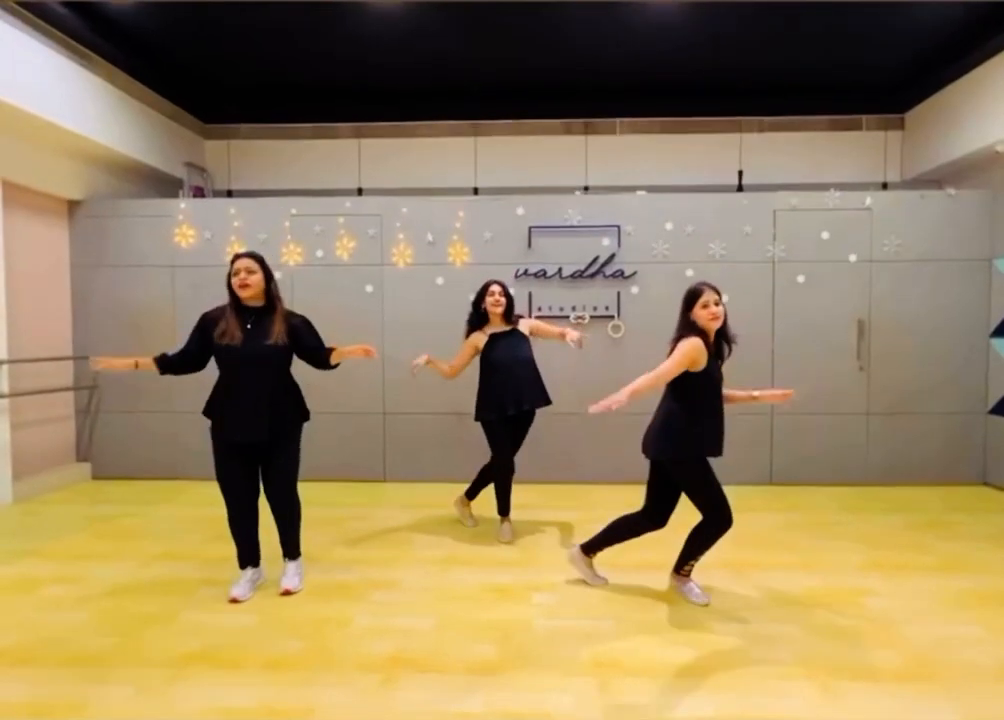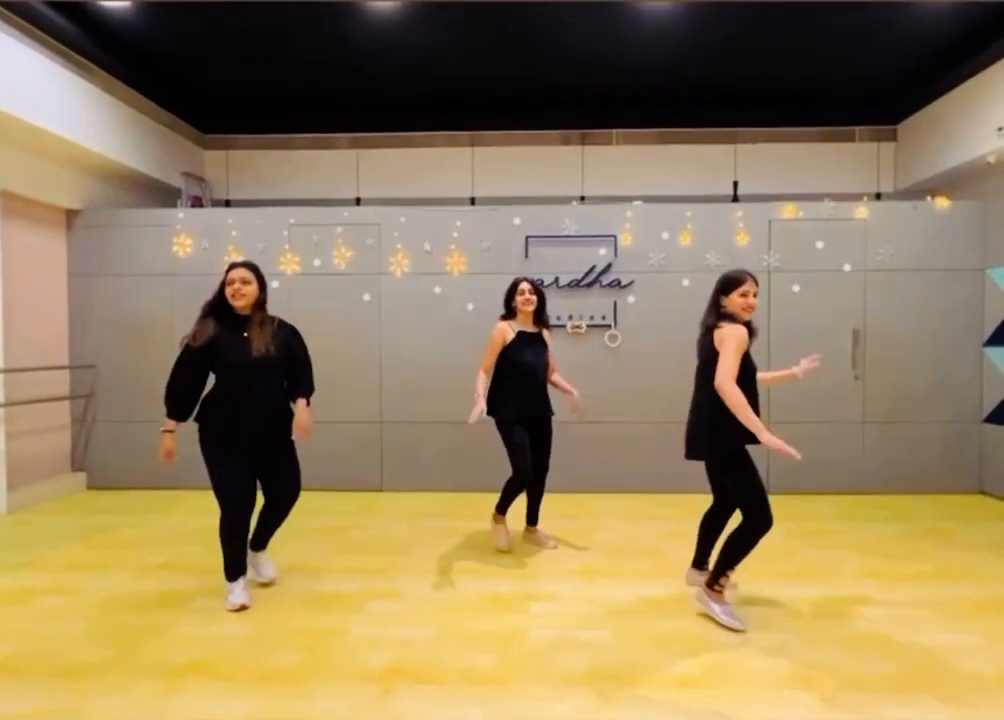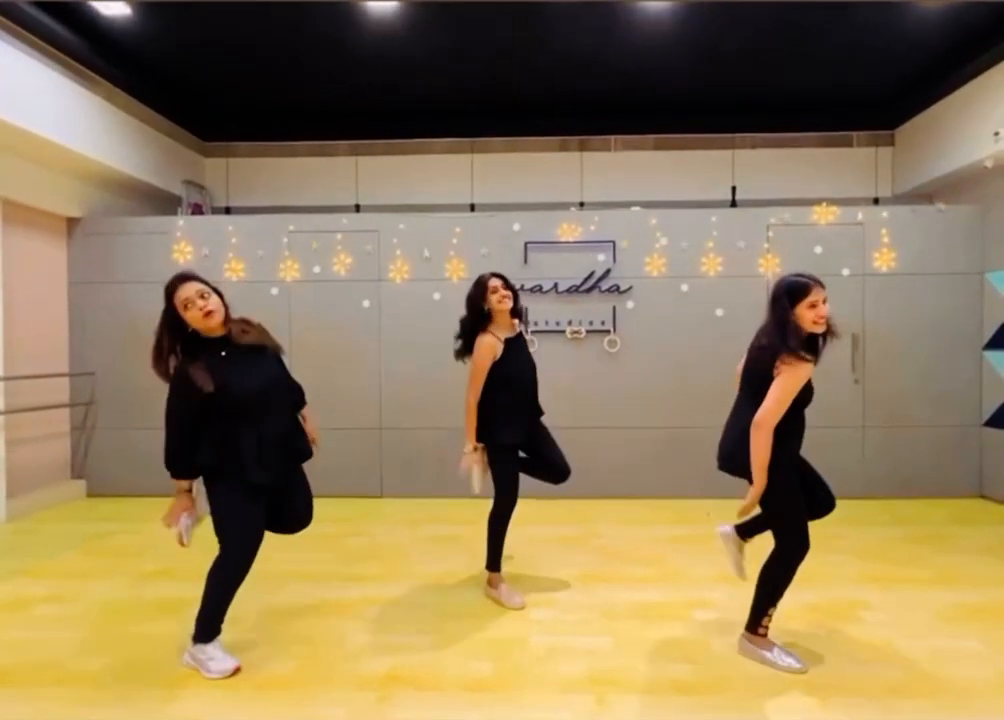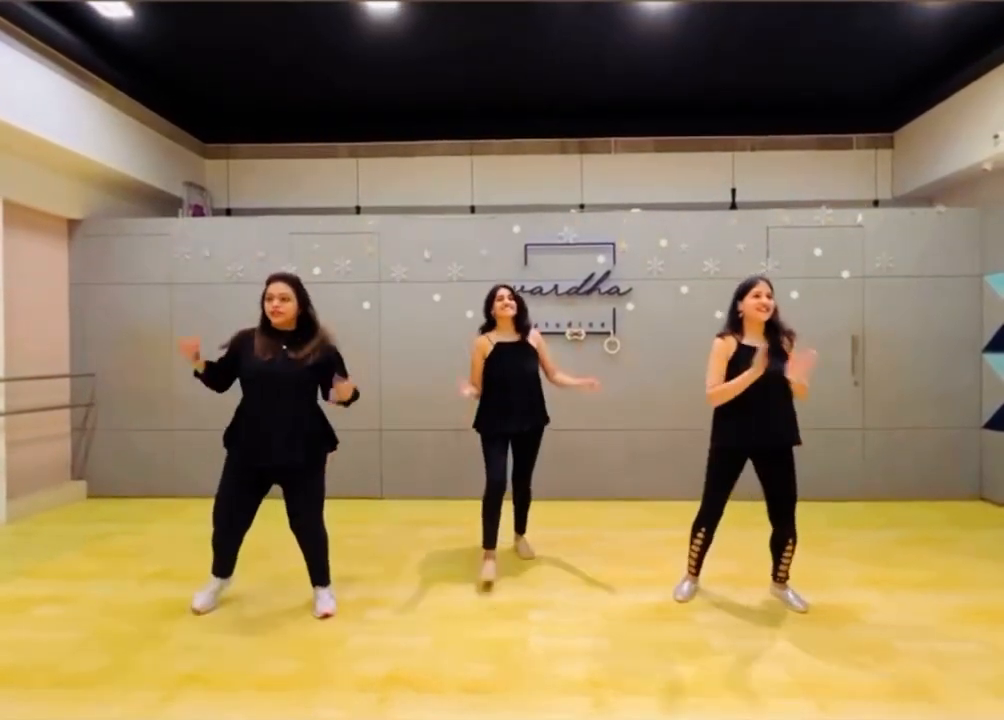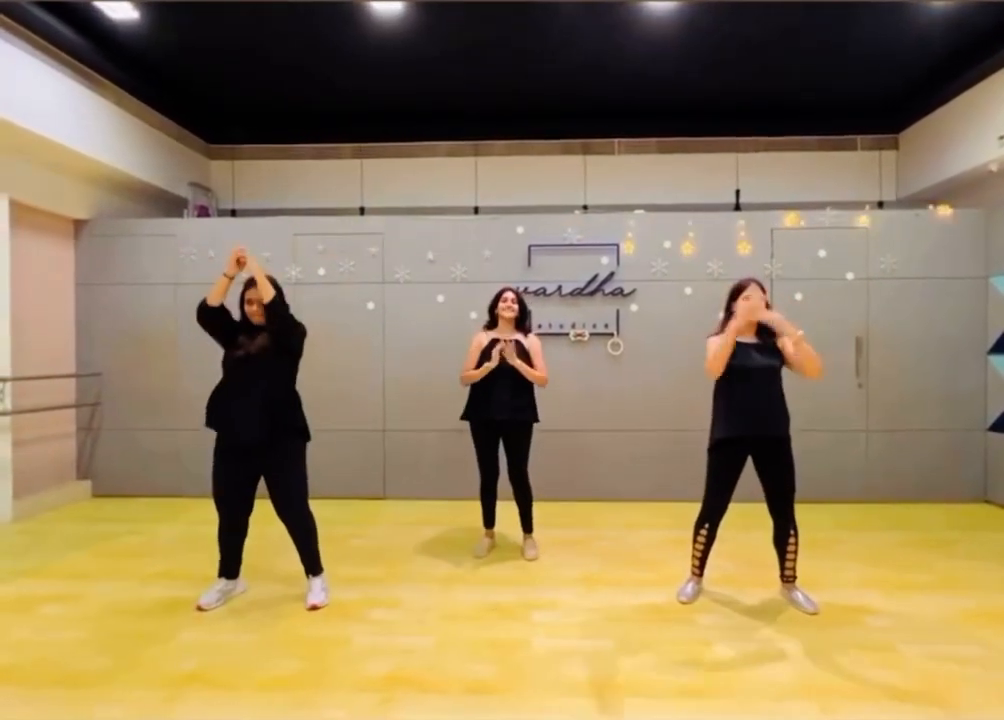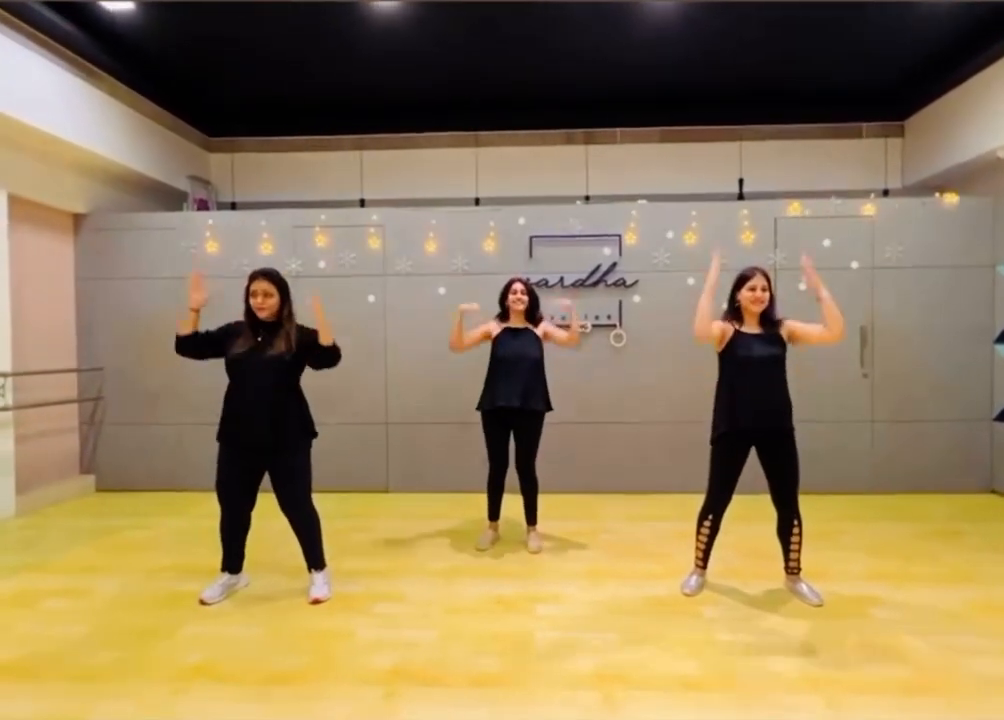
dt=0.7s
person 1, frame 1
left shoulder: (290, 323)
right shoulder: (215, 322)
left elbow: (319, 355)
right elbow: (187, 361)
left wrist: (346, 351)
right wrist: (134, 363)
left hip: (280, 424)
right hip: (230, 425)
left knee: (282, 493)
right knee: (239, 498)
left ankle: (293, 562)
right ankle: (250, 569)
person 1, frame 2
left shoulder: (281, 332)
right shoulder: (208, 333)
left elbow: (301, 375)
right elbow: (183, 385)
left wrist: (302, 406)
right wrist: (169, 429)
left hip: (273, 432)
right hip: (224, 435)
left knee: (285, 493)
right knee: (237, 506)
left ankle: (257, 550)
right ankle: (235, 579)
person 1, frame 3
left shoulder: (255, 337)
right shoulder: (191, 367)
left elbow: (284, 383)
right elbow: (182, 430)
left wrist: (305, 417)
right wrist: (183, 490)
left hip: (280, 456)
right hip: (232, 469)
left knee: (297, 515)
right knee: (239, 549)
left ankle: (227, 526)
right ankle: (202, 644)
person 1, frame 4
left shoulder: (318, 346)
right shoulder: (246, 342)
left elbow: (338, 390)
right elbow: (220, 381)
left wrist: (348, 391)
right wrist: (197, 361)
left hip: (302, 450)
right hip: (249, 447)
left knee: (307, 521)
right knee: (228, 516)
left ankle: (322, 588)
right ankle: (219, 579)
person 1, frame 5
left shoulder: (290, 334)
right shoulder: (234, 335)
left elbow: (276, 310)
right elbow: (207, 313)
left wrist: (256, 269)
right wrist: (230, 272)
left hip: (281, 438)
right hip: (234, 438)
left knee: (294, 509)
right knee: (231, 511)
left ankle: (316, 577)
right ankle: (229, 579)
person 1, frame 6
left shoulder: (297, 337)
right shoulder: (234, 335)
left elbow: (328, 357)
right elbow: (187, 346)
left wrist: (322, 318)
right wrist: (193, 308)
left hip: (287, 437)
right hip: (238, 437)
left knee: (297, 505)
right knee: (233, 506)
left ankle: (318, 573)
right ankle: (231, 574)
person 2, frame 1
left shoulder: (711, 347)
right shoulder: (693, 346)
left elbow: (713, 393)
right elbow: (656, 377)
left wrist: (758, 396)
right wrist: (621, 395)
left hip: (676, 444)
right hip: (676, 445)
left knee: (654, 516)
right knee: (719, 516)
left ankle: (584, 552)
right ankle: (681, 576)
person 2, frame 2
left shoulder: (719, 331)
right shoulder: (734, 331)
left elbow: (745, 380)
right elbow: (724, 385)
left wrist: (793, 372)
right wrist: (762, 433)
left hip: (712, 432)
right hip: (720, 434)
left knee: (727, 501)
right knee: (759, 517)
left ankle: (699, 569)
right ankle: (712, 591)
person 2, frame 3
left shoulder: (768, 337)
right shoulder: (797, 362)
left elbow: (743, 374)
right elbow: (763, 424)
right wrist: (760, 484)
left hip: (757, 447)
right hip: (766, 455)
left knee: (821, 502)
right knee: (793, 543)
left ankle: (739, 533)
right ankle: (755, 637)
person 2, frame 4
left shoulder: (784, 341)
right shoulder: (725, 344)
left elbow: (800, 393)
right elbow: (715, 396)
left wrist: (797, 376)
right wrist: (752, 374)
left hip: (775, 441)
right hip: (730, 440)
left knee: (784, 518)
right knee: (711, 512)
left ankle: (780, 582)
right ankle: (691, 576)
person 2, frame 5
left shoulder: (777, 341)
right shoulder: (721, 340)
left elbow: (814, 371)
right elbow: (713, 369)
left wrist: (790, 330)
right wrist: (738, 321)
left hip: (773, 436)
right hip: (730, 435)
left knee: (784, 513)
right knee: (712, 510)
left ankle: (789, 584)
right ankle: (695, 578)
person 2, frame 6
left shoulder: (782, 330)
right shoulder: (725, 330)
left elbow: (835, 333)
right elbow: (701, 331)
left wrist: (820, 289)
right wrist: (710, 283)
left hip: (777, 430)
right hip: (733, 430)
left knee: (788, 506)
right knee: (716, 501)
left ankle: (795, 577)
right ankle: (698, 569)
person 3, frame 1
left shoulder: (524, 325)
right shoulder: (478, 337)
left elbow: (559, 332)
right elbow: (451, 371)
left wrist: (570, 333)
right wrist: (429, 360)
left hip: (524, 407)
right hip: (494, 410)
left knee: (502, 462)
right knee: (504, 464)
left ankle: (465, 499)
right ankle: (504, 519)
person 3, frame 2
left shoulder: (542, 333)
right shoulder: (504, 329)
right elbow: (485, 370)
left wrist: (570, 390)
right wrist: (480, 398)
left hip: (539, 410)
right hip: (509, 409)
left knee: (540, 470)
right knee: (523, 471)
left ankle: (532, 528)
right ankle: (499, 516)
person 3, frame 3
left shoulder: (516, 328)
right shoulder: (486, 341)
right elbow: (473, 396)
right wrist: (471, 443)
left hip: (527, 420)
right hip: (499, 427)
left knee: (559, 470)
right knee: (506, 500)
left ankle: (493, 467)
right ankle: (494, 580)
person 3, frame 4
left shoulder: (533, 338)
right shoulder: (483, 343)
left elbow: (553, 376)
right elbow: (476, 385)
left wrist: (580, 383)
right wrist: (468, 391)
left hip: (530, 420)
right hip: (495, 423)
left knee: (522, 480)
right knee: (496, 484)
left ankle: (520, 537)
right ankle: (489, 555)
person 3, frame 5
left shoulder: (530, 340)
right shoulder: (482, 337)
left elbow: (542, 379)
right elbow: (465, 378)
left wrist: (514, 361)
right wrist: (491, 363)
left hip: (518, 416)
right hip: (484, 416)
left knee: (519, 475)
right knee: (488, 475)
left ankle: (528, 536)
right ankle: (489, 534)
person 3, frame 6
left shoulder: (540, 329)
right shoulder: (494, 328)
left elbow: (572, 341)
right elbow: (457, 345)
left wrist: (571, 313)
right wrist: (460, 316)
left hip: (530, 408)
right hip: (495, 407)
left knee: (526, 468)
right knee: (497, 467)
left ankle: (532, 529)
right ankle: (492, 526)
